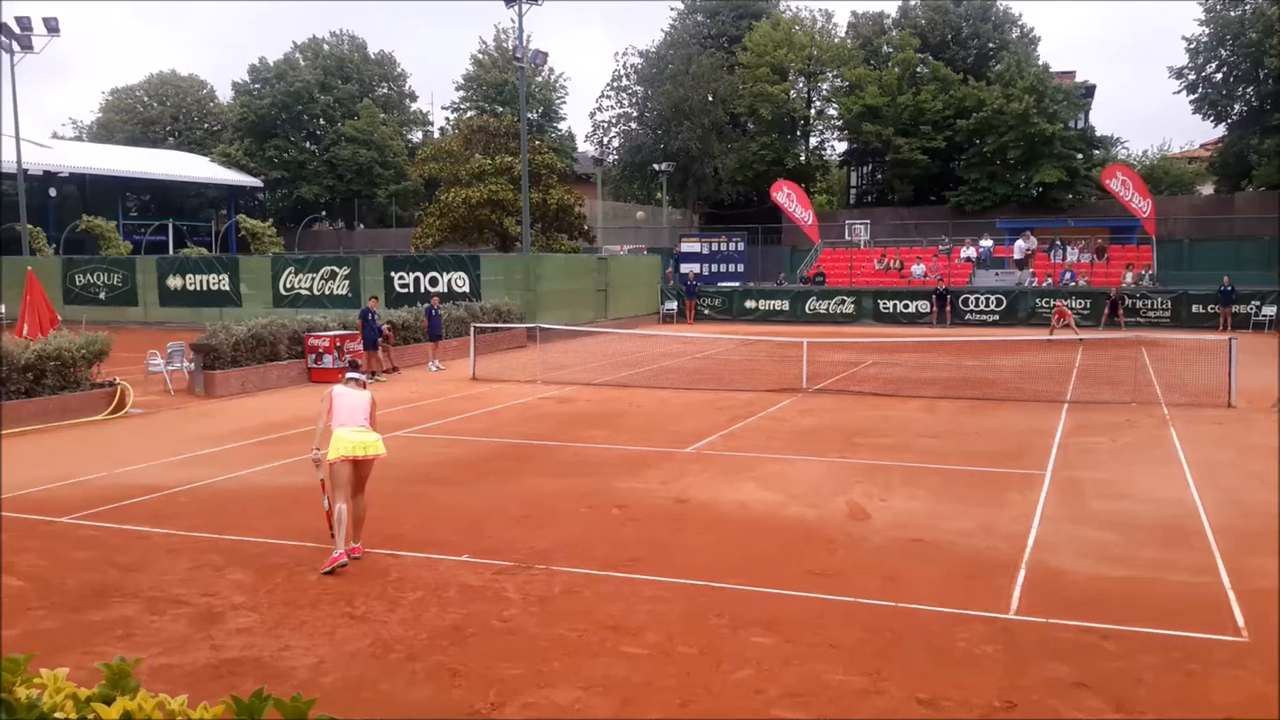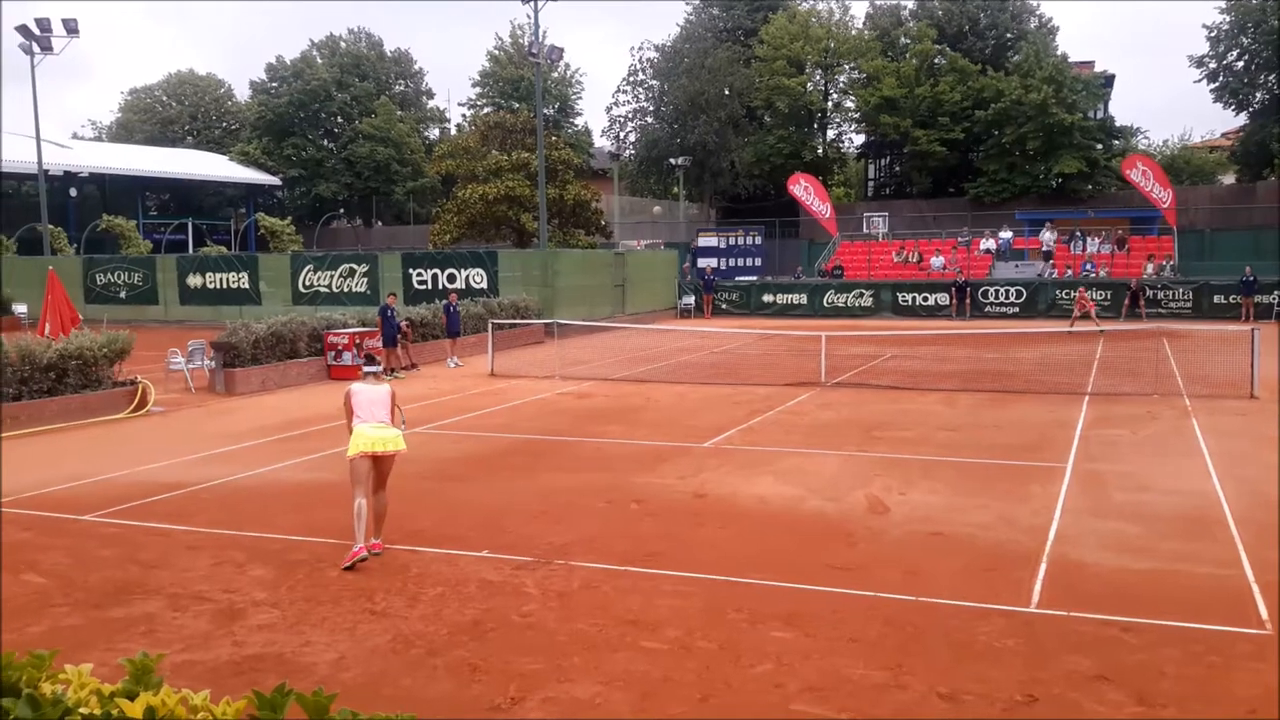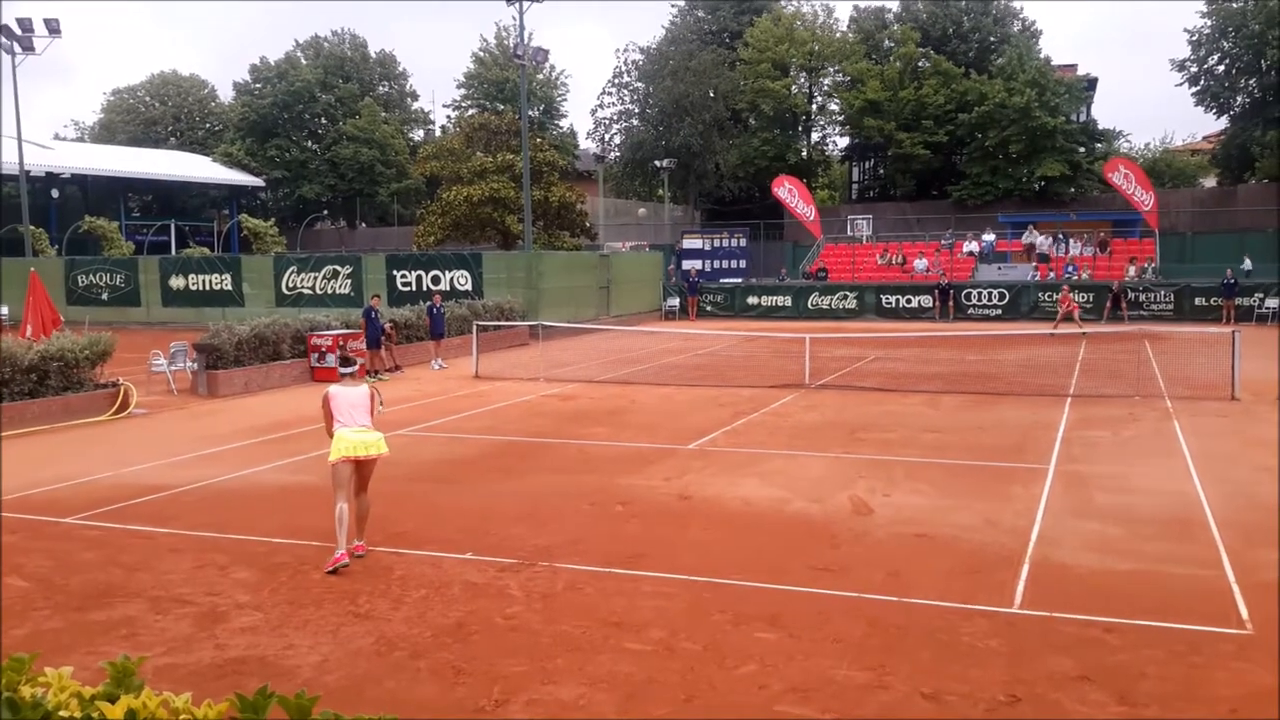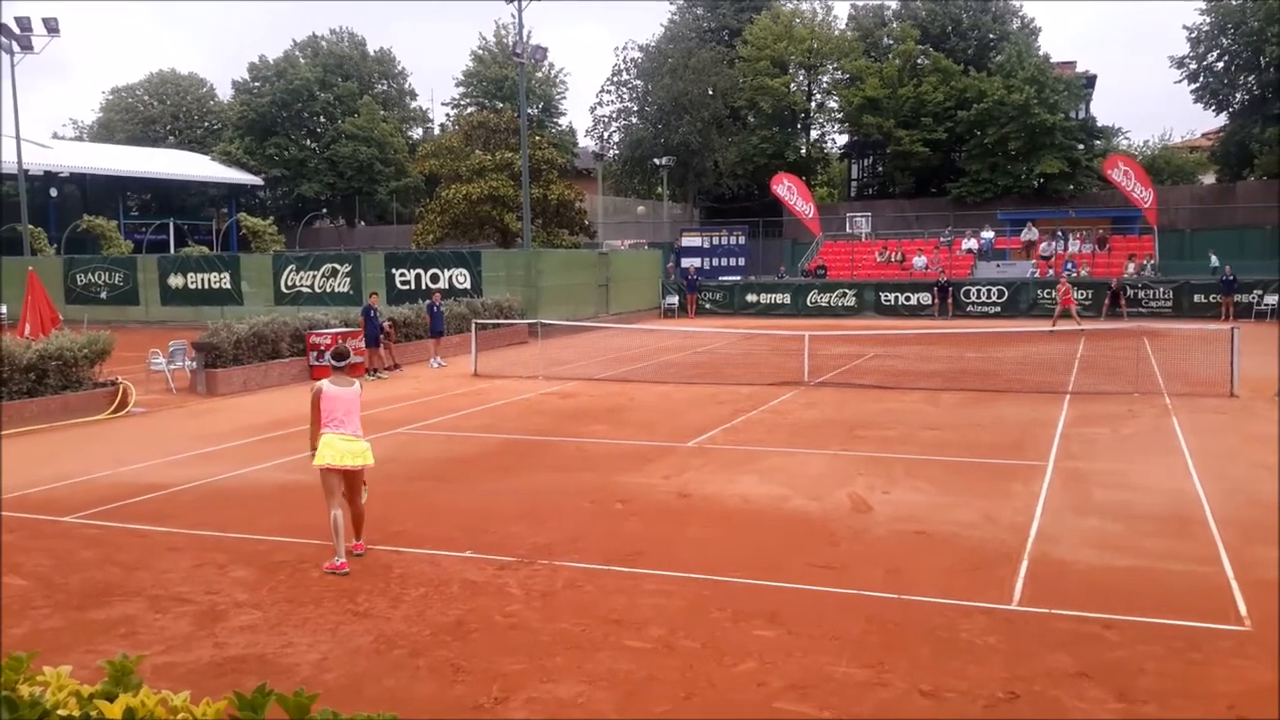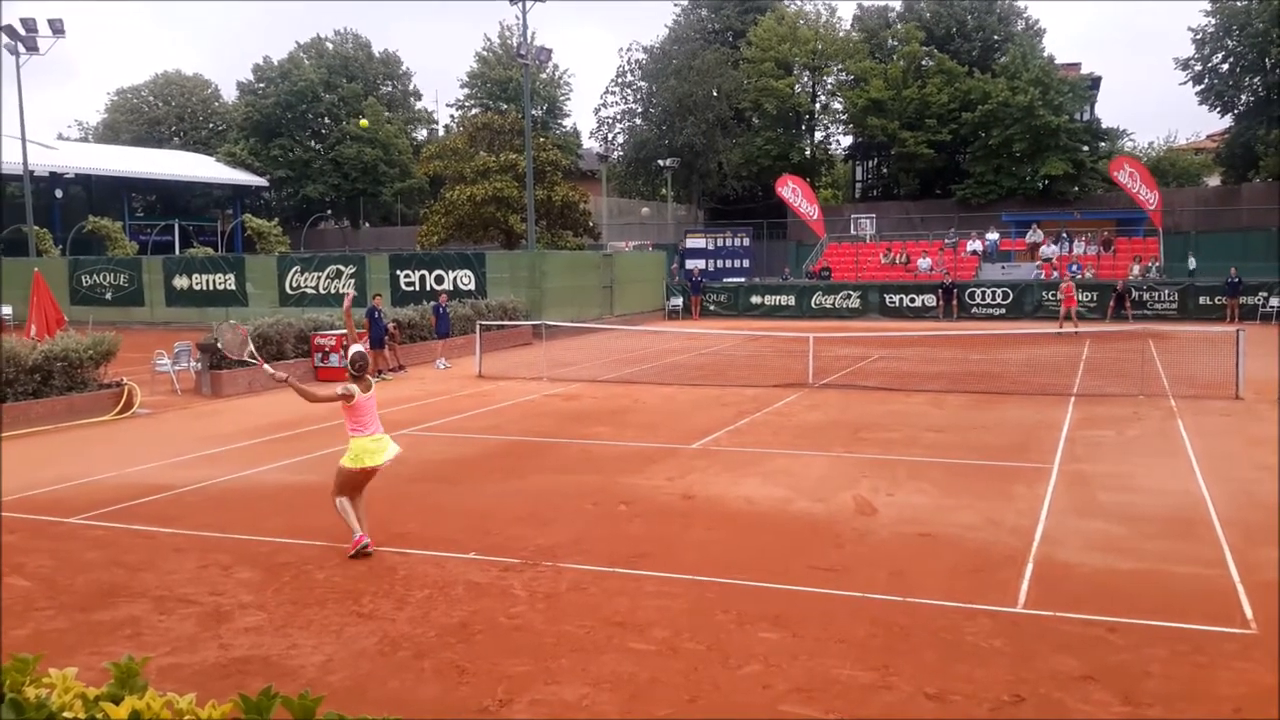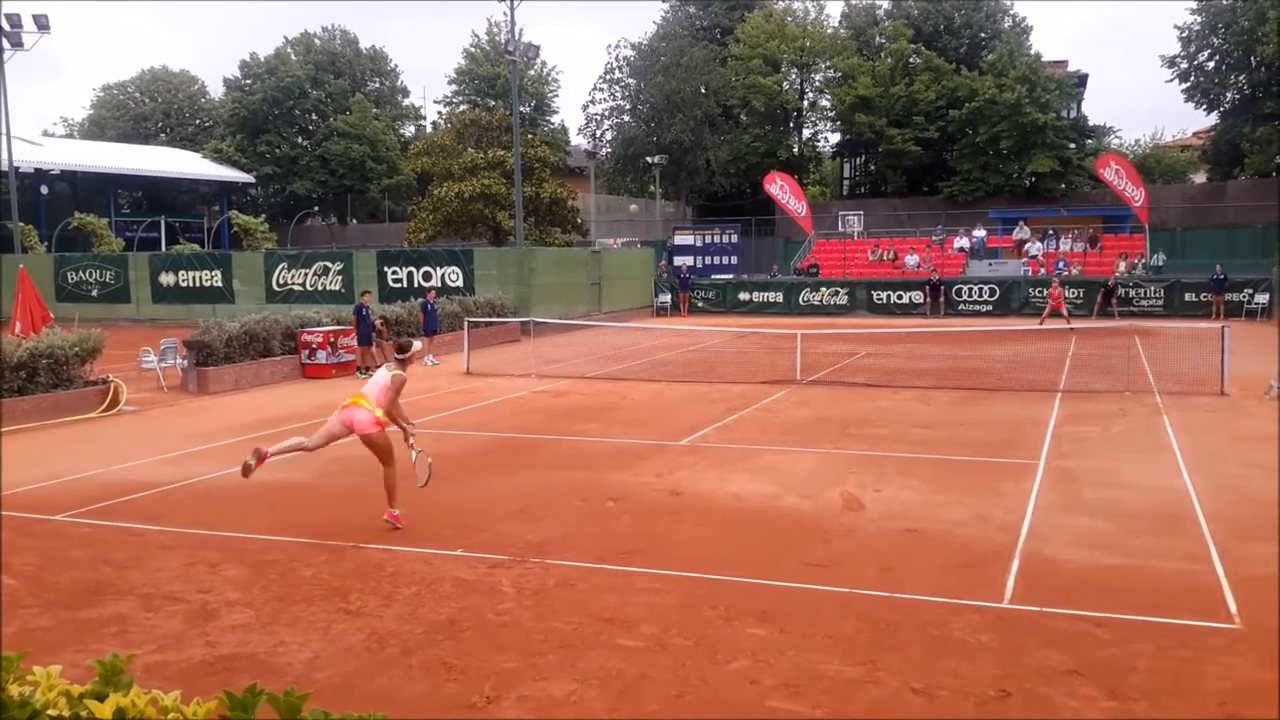
dt=0.7s
person 1, frame 1
left shoulder: (332, 391)
right shoulder: (369, 396)
left elbow: (322, 419)
left wrist: (316, 448)
left hip: (343, 440)
right hip: (368, 440)
left knee: (339, 498)
right knee: (358, 494)
left ankle: (339, 551)
right ankle: (356, 545)
person 1, frame 2
left shoulder: (351, 389)
right shoulder: (389, 389)
left elbow: (350, 424)
left hip: (362, 436)
right hip: (388, 436)
left knee: (360, 494)
right knee: (379, 491)
left ankle: (360, 546)
right ankle: (376, 541)
person 1, frame 3
left shoulder: (329, 392)
right shoulder: (367, 390)
left elbow: (329, 428)
left hip: (344, 440)
right hip: (369, 438)
left knee: (341, 499)
right knee: (361, 493)
left ankle: (341, 552)
right ankle: (359, 543)
person 1, frame 4
left shoulder: (320, 388)
right shoulder: (357, 386)
left elbow: (315, 424)
left wrist: (314, 449)
left hip: (331, 447)
right hip: (356, 446)
left knee: (335, 504)
right knee: (355, 499)
left ankle: (340, 560)
right ankle: (359, 543)
person 1, frame 5
left shoulder: (348, 391)
right shoulder: (369, 380)
left elbow: (313, 396)
right elbow: (355, 343)
left wrist: (287, 379)
right wrist: (347, 314)
left hip: (361, 449)
right hip: (378, 445)
left knee: (339, 495)
right knee: (355, 493)
left ankle: (359, 536)
right ankle: (365, 540)
person 1, frame 6
left shoulder: (385, 368)
right shoulder: (400, 377)
right elbow: (389, 408)
left wrist: (404, 420)
right wrist: (404, 426)
left hip: (350, 412)
right hip: (368, 421)
left knee: (308, 444)
right knee: (389, 465)
left ankle: (265, 453)
right ankle: (392, 512)
